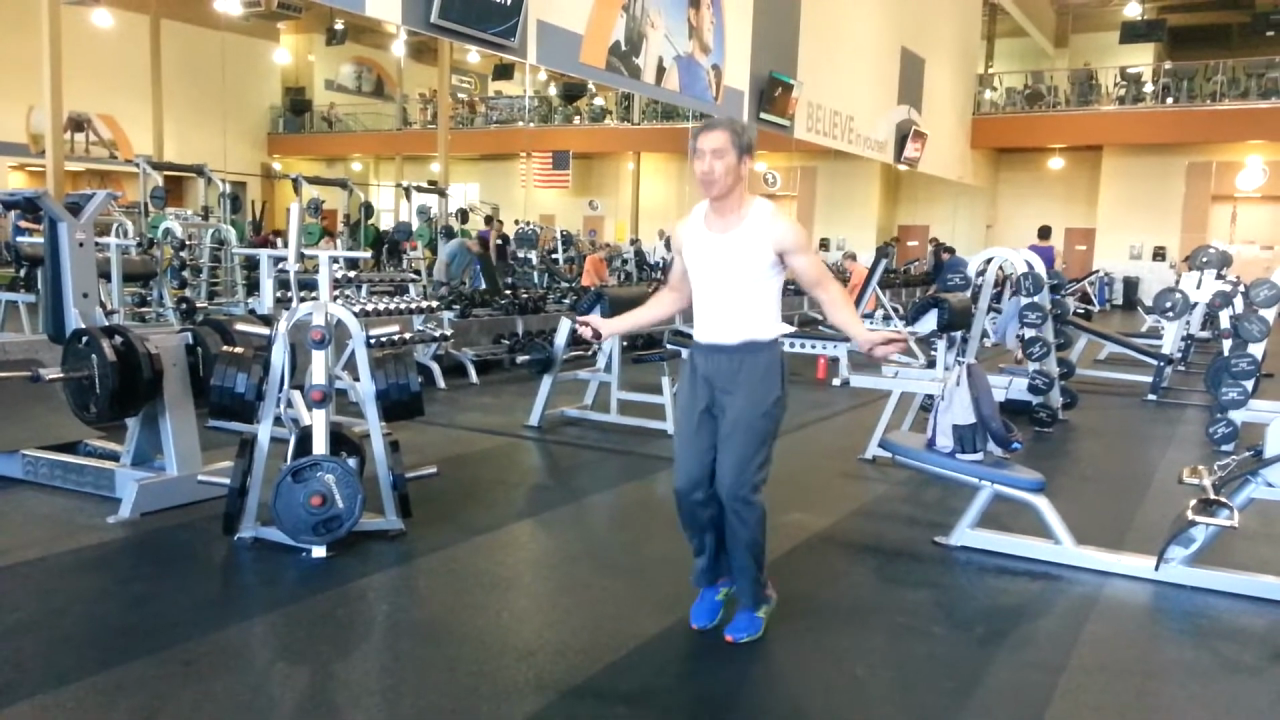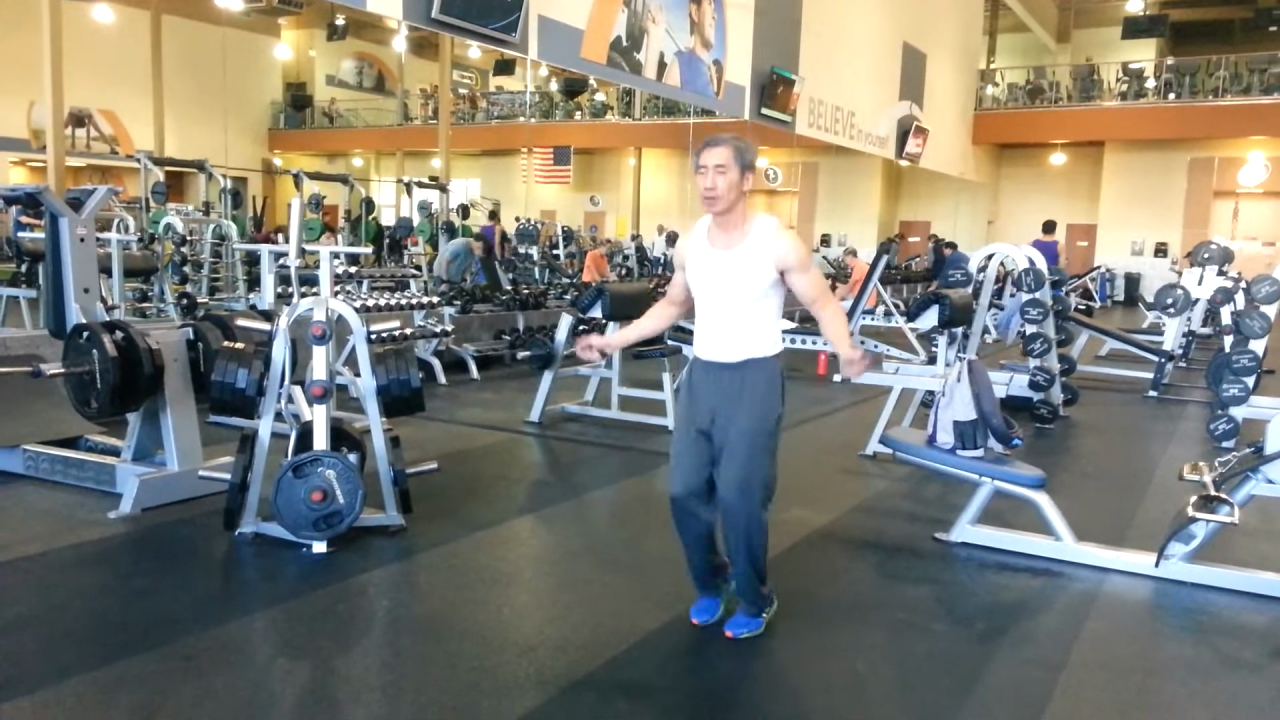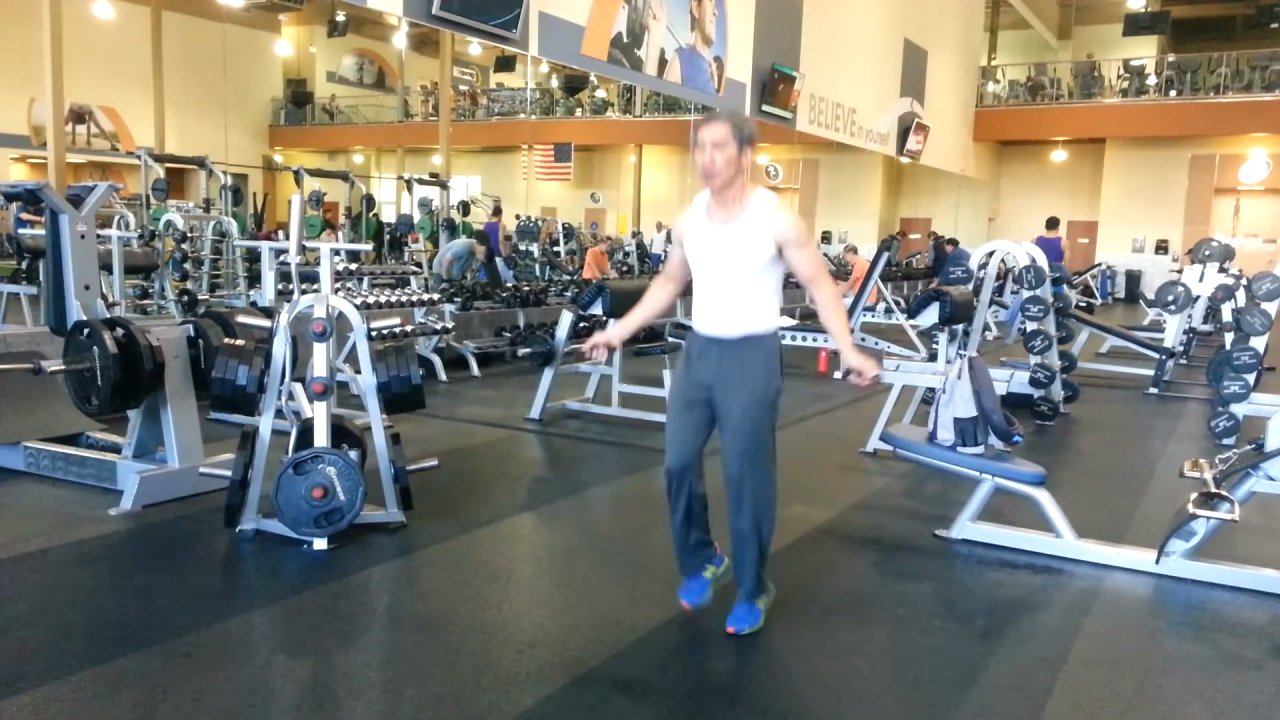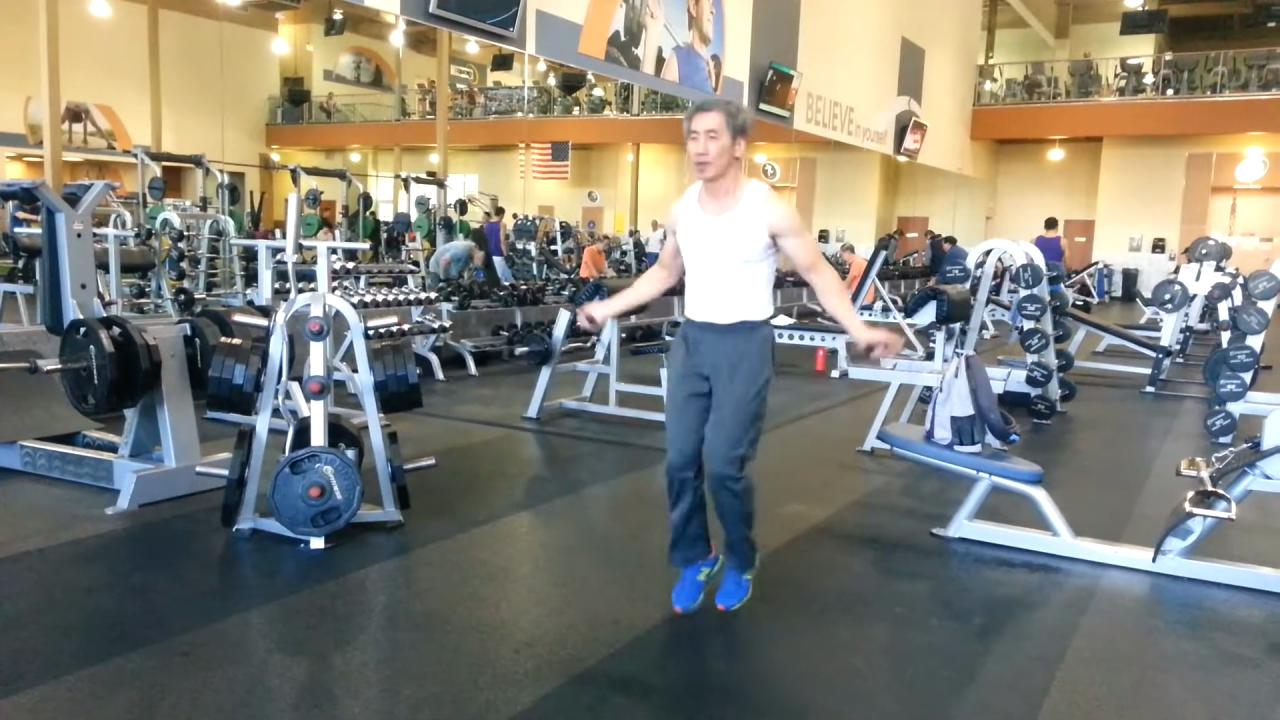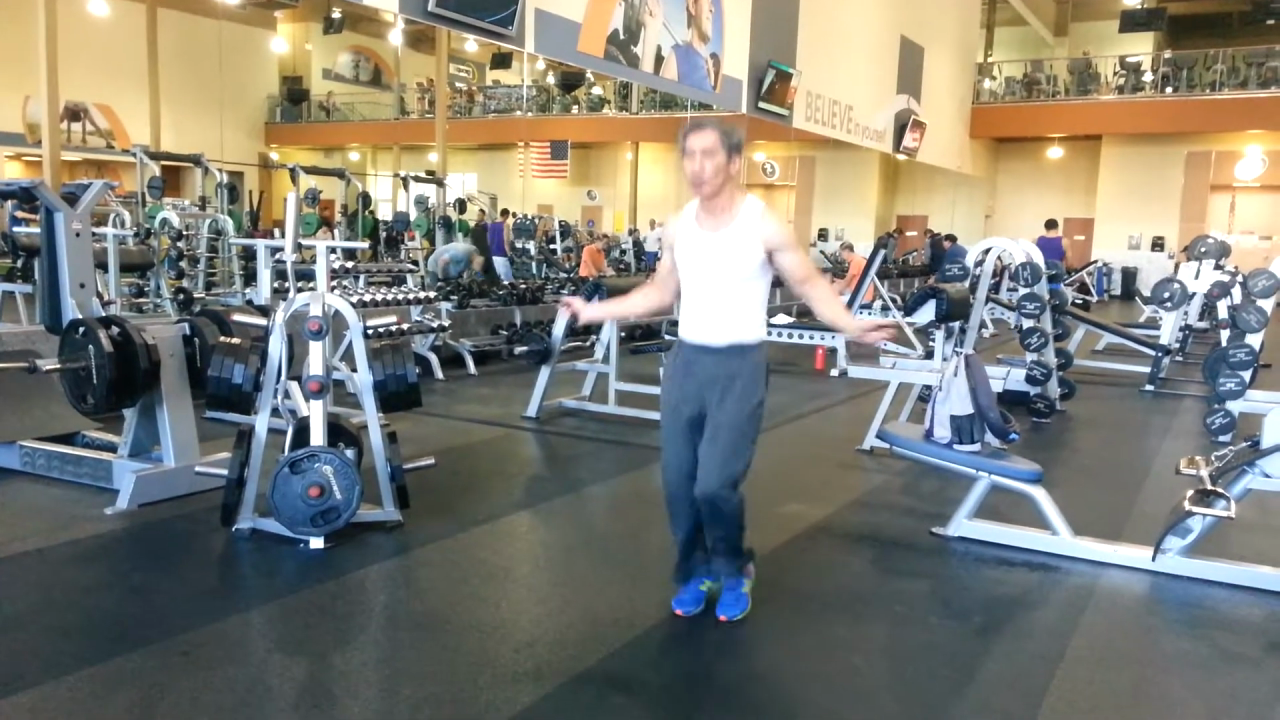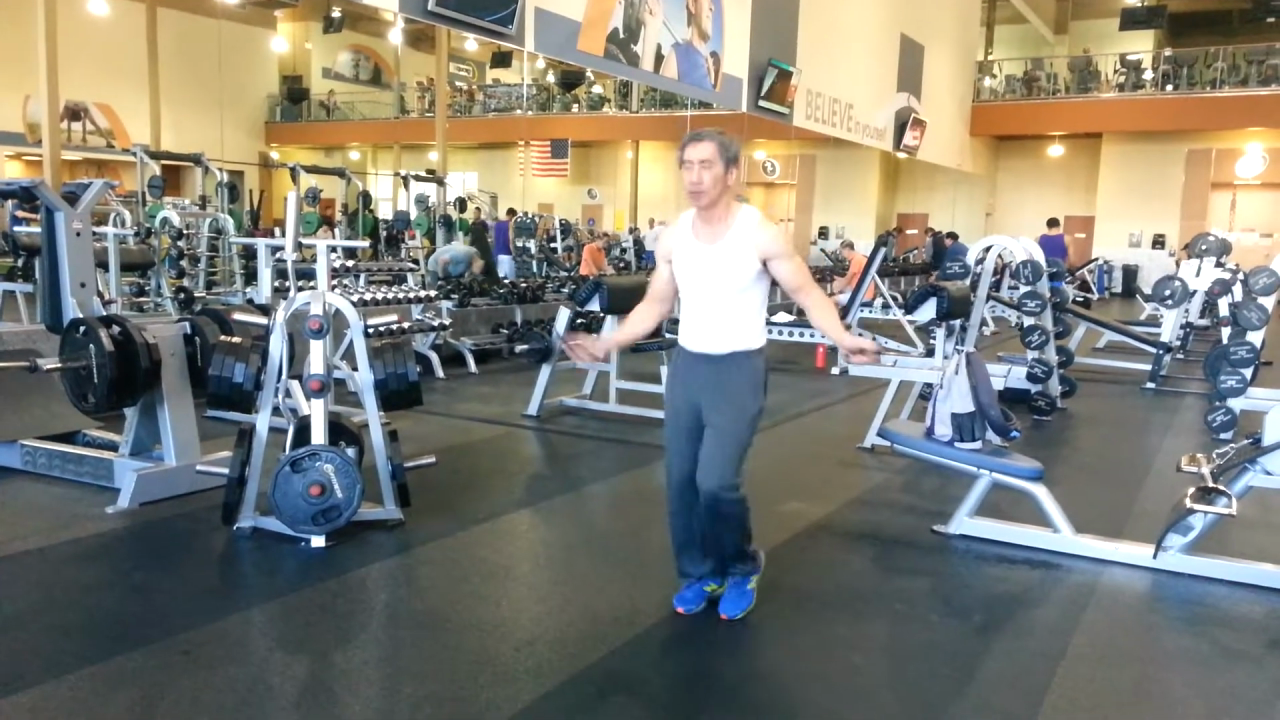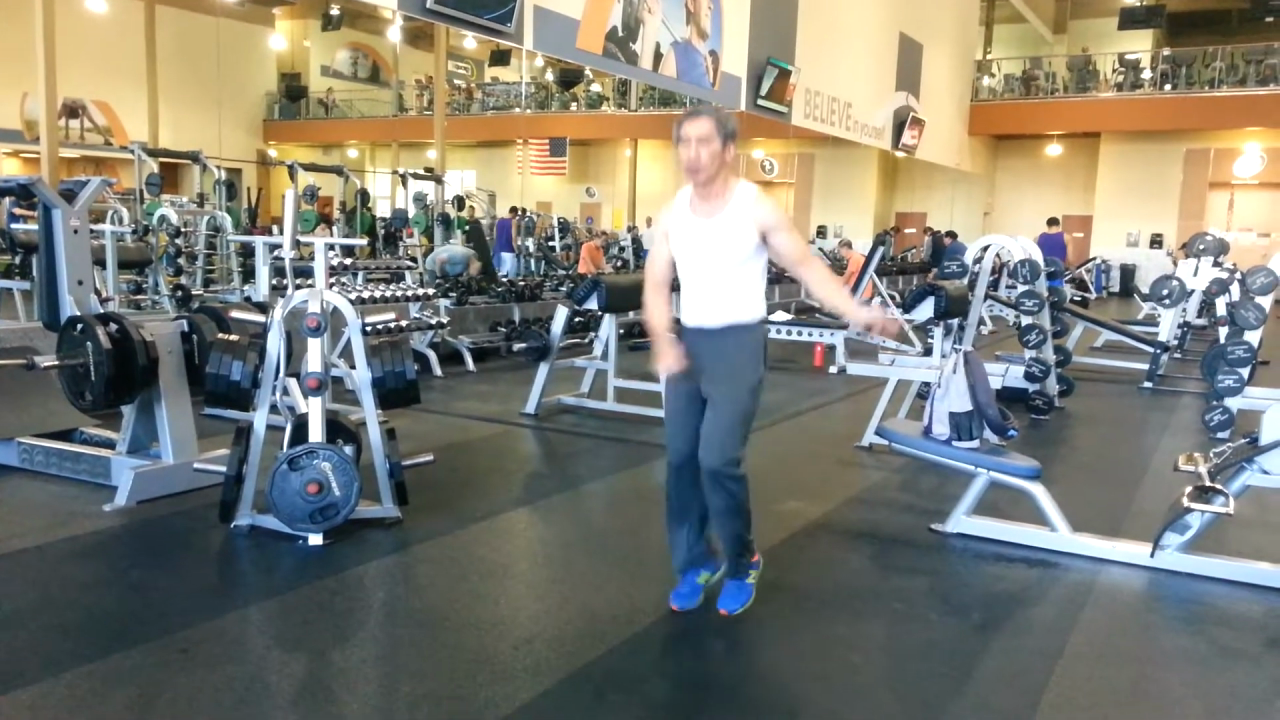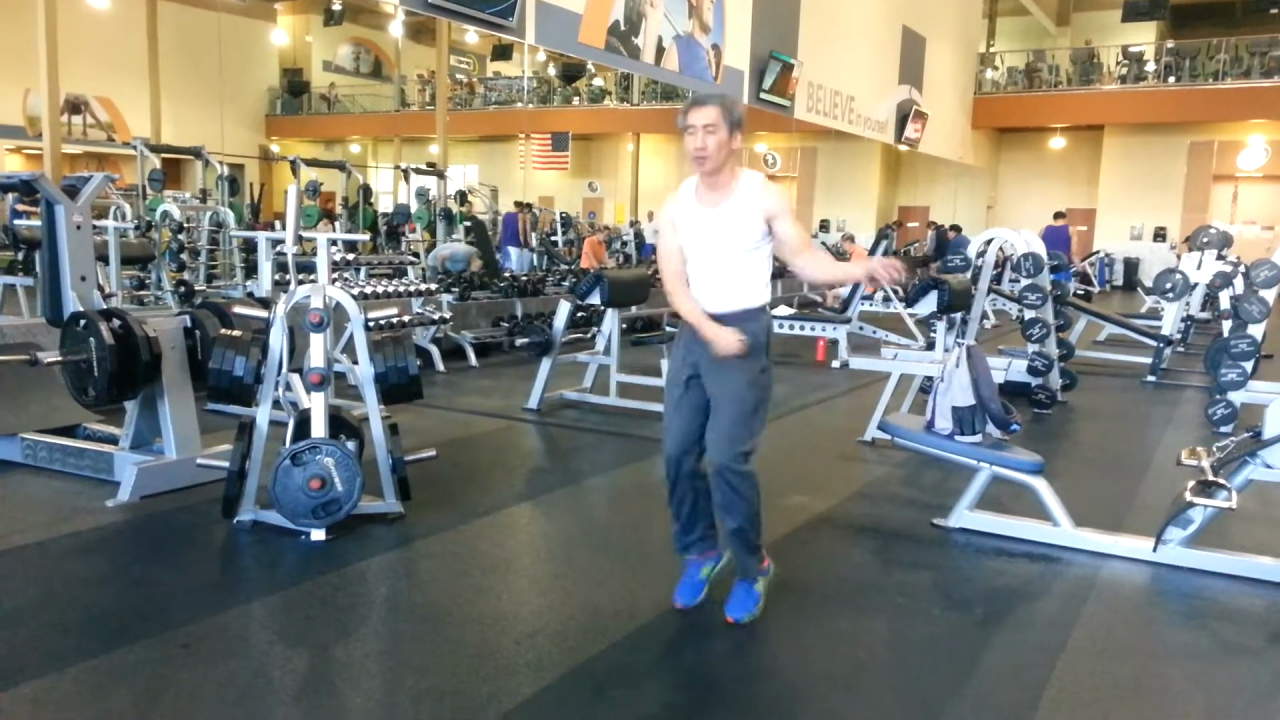
dt=0.1s
person 1, frame 1
left shoulder: (777, 227)
right shoulder: (686, 229)
left elbow: (824, 288)
left wrist: (865, 338)
right wrist: (612, 325)
left hip: (756, 364)
right hip: (702, 363)
left knee: (736, 485)
right knee: (689, 483)
left ankle: (754, 597)
right ankle: (713, 578)
person 1, frame 2
left shoulder: (779, 244)
right shoulder: (690, 244)
left elbow: (821, 305)
right elbow: (674, 305)
left wrist: (847, 352)
right wrist: (613, 339)
left hip: (753, 381)
right hip: (701, 376)
left knee: (740, 500)
right knee: (685, 492)
left ankle: (754, 602)
right ankle: (712, 583)
person 1, frame 3
left shoulder: (777, 218)
right shoulder: (689, 220)
left elbow: (820, 285)
right elbow: (670, 282)
left wrist: (849, 352)
right wrist: (619, 332)
left hip: (751, 356)
right hip: (700, 351)
left knee: (747, 477)
right knee: (679, 465)
left ankle: (752, 590)
right ankle: (700, 560)
person 1, frame 4
left shoulder: (770, 209)
right shoulder: (682, 209)
left elbow: (816, 271)
right elbow: (666, 269)
left wrist: (858, 329)
right wrist: (608, 308)
left hip: (745, 343)
right hip: (693, 340)
left knee: (723, 462)
right knee: (680, 459)
left ankle: (738, 564)
right ankle: (693, 560)
person 1, frame 5
left shoulder: (765, 226)
right shoulder: (678, 227)
left elbow: (810, 284)
right elbow: (662, 292)
left wrist: (853, 325)
right wrist: (596, 311)
left hip: (738, 366)
right hip: (686, 361)
left knee: (714, 485)
right knee: (679, 483)
left ankle: (734, 571)
right ankle: (694, 572)
person 1, frame 6
left shoulder: (760, 235)
right shoulder: (672, 238)
left elbow: (806, 294)
right elbow: (655, 303)
left wrist: (843, 338)
right wrist: (606, 340)
left hip: (738, 369)
right hip: (687, 366)
left knee: (715, 483)
right knee: (684, 479)
left ankle: (742, 568)
right ankle: (699, 570)
person 1, frame 7
left shoulder: (758, 207)
right shoulder: (672, 214)
left elbow: (808, 269)
right elbow: (655, 287)
left wrist: (859, 312)
right wrist: (662, 339)
left hip: (738, 344)
right hip: (689, 343)
left knee: (717, 459)
right knee: (681, 462)
left ankle: (740, 565)
right ankle: (695, 564)
person 1, frame 8
left shoulder: (766, 196)
right shoulder: (676, 203)
left elbow: (804, 260)
right elbow: (674, 281)
left wrist: (864, 270)
right wrist: (709, 331)
left hip: (751, 330)
right hip: (695, 333)
left knee: (727, 457)
right knee: (679, 452)
left ankle: (750, 568)
right ankle: (700, 555)
